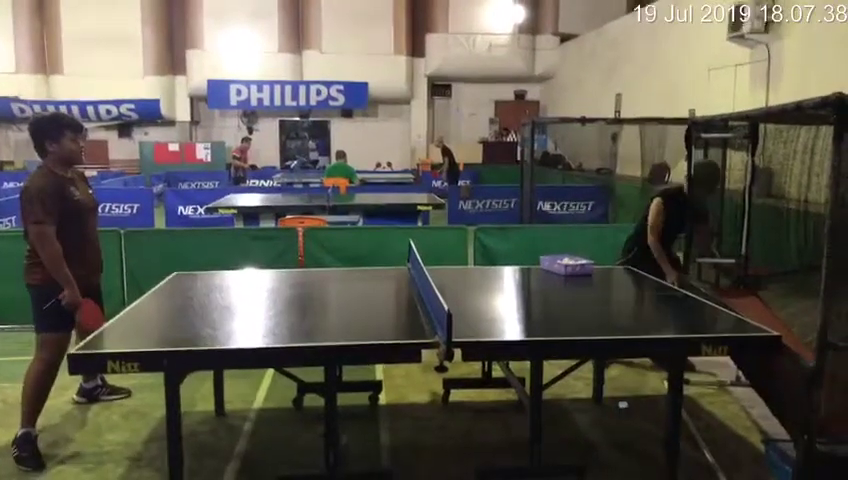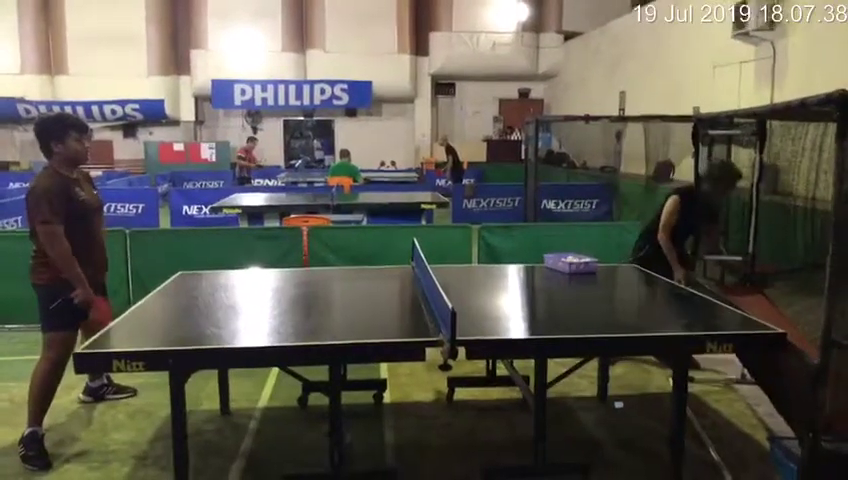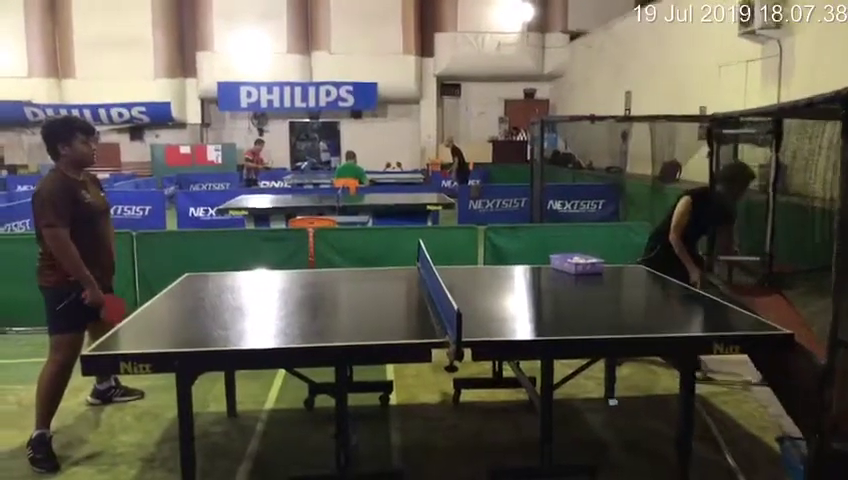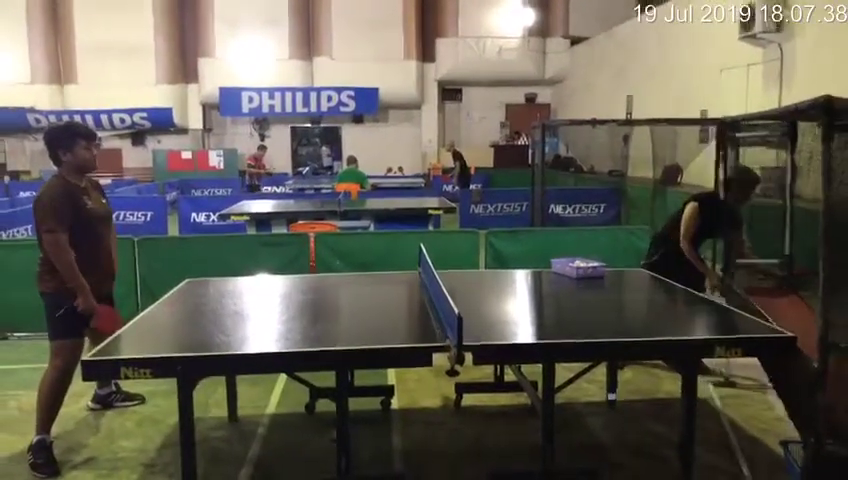
dt=0.2s
person 1, frame 1
left shoulder: (78, 177)
right shoulder: (41, 186)
right elbow: (43, 241)
right wrist: (68, 286)
left hip: (86, 277)
right hip: (54, 284)
left knee: (93, 333)
right knee: (49, 354)
left ankle: (91, 385)
right ankle: (25, 435)
person 1, frame 2
left shoulder: (82, 178)
right shoulder: (47, 186)
right elbow: (53, 241)
left wrist: (94, 276)
right wrist: (79, 284)
left hip: (90, 276)
right hip: (61, 283)
left knee: (99, 332)
right knee: (56, 353)
left ankle: (96, 384)
right ankle: (32, 434)
person 1, frame 3
left shoulder: (90, 181)
right shoulder: (53, 189)
right elbow: (59, 243)
left wrist: (104, 273)
right wrist: (88, 284)
left hip: (97, 278)
right hip: (67, 285)
left knee: (104, 334)
right knee: (63, 355)
left ankle: (104, 386)
right ankle: (40, 437)
person 1, frame 4
left shoulder: (93, 187)
right shoulder: (54, 194)
right elbow: (57, 248)
left wrist: (109, 272)
right wrist: (82, 292)
left hip: (98, 285)
right hip: (67, 291)
left knee: (105, 339)
right knee: (63, 361)
left ankle: (105, 392)
right ankle: (40, 442)
person 2, frame 1
left shoulder: (697, 210)
right shoulder: (663, 200)
left elbow: (702, 243)
right elbow: (652, 238)
right wrist: (668, 271)
left hip: (663, 253)
right hip: (640, 253)
person 2, frame 2
left shoulder: (710, 208)
right shoulder: (680, 197)
left elbow: (711, 242)
right elbow: (662, 235)
right wrist: (676, 268)
left hip: (675, 251)
right hip: (650, 249)
person 2, frame 3
left shoulder: (724, 206)
right shoulder: (692, 200)
left elbow: (725, 246)
right elbow: (674, 237)
right wrist: (692, 269)
left hip: (686, 252)
right hip: (662, 250)
person 2, frame 4
left shoulder: (733, 215)
right shoulder: (699, 203)
left elbow: (739, 248)
right elbow: (685, 242)
right wrist: (709, 273)
left hip: (689, 256)
right hip: (665, 251)
